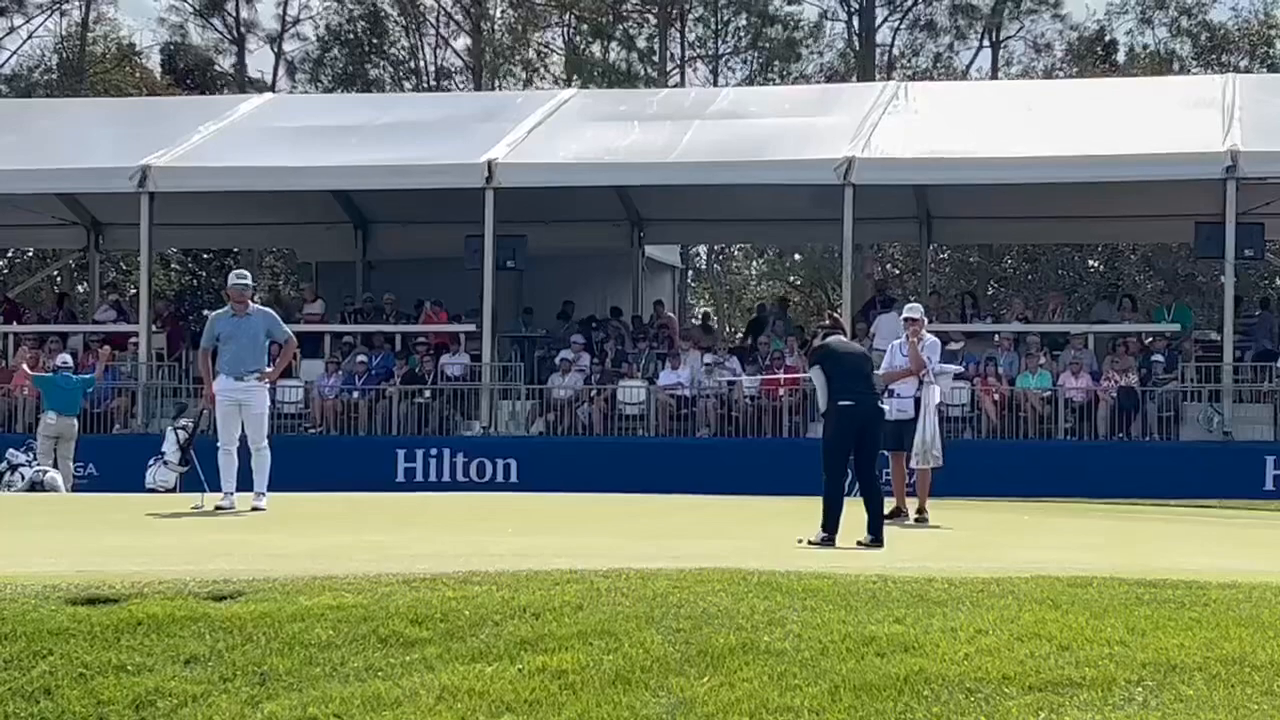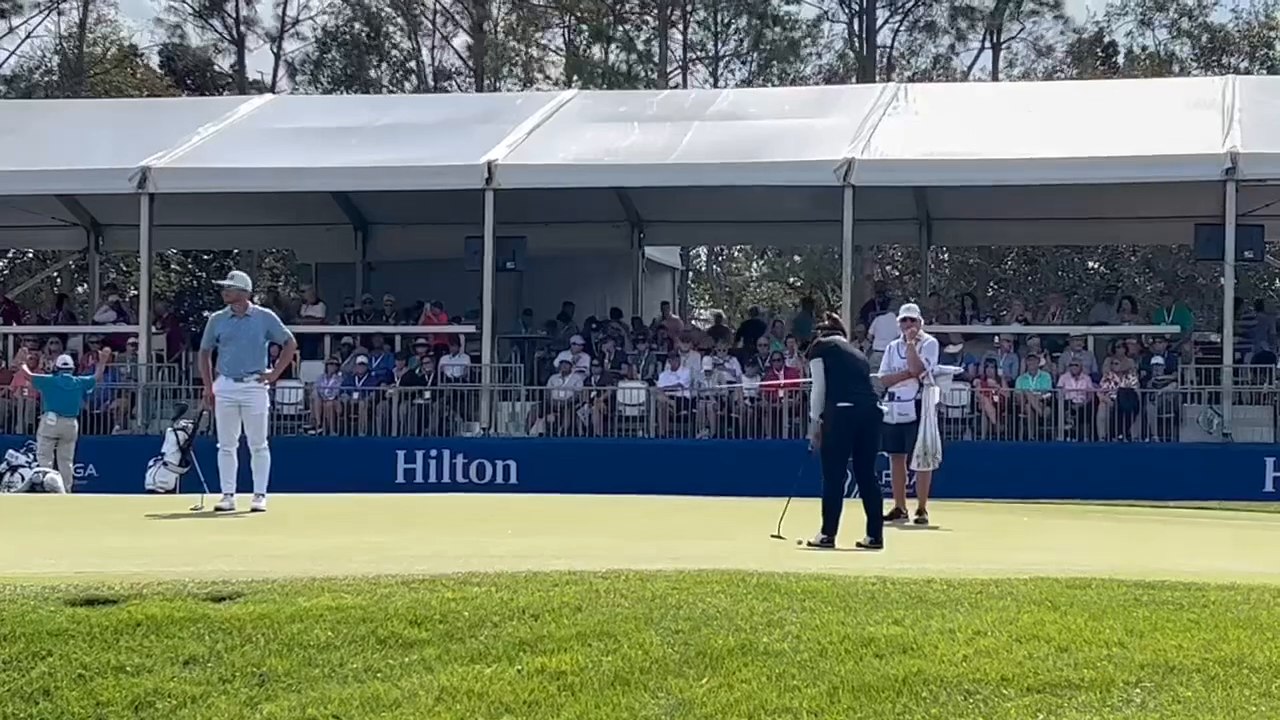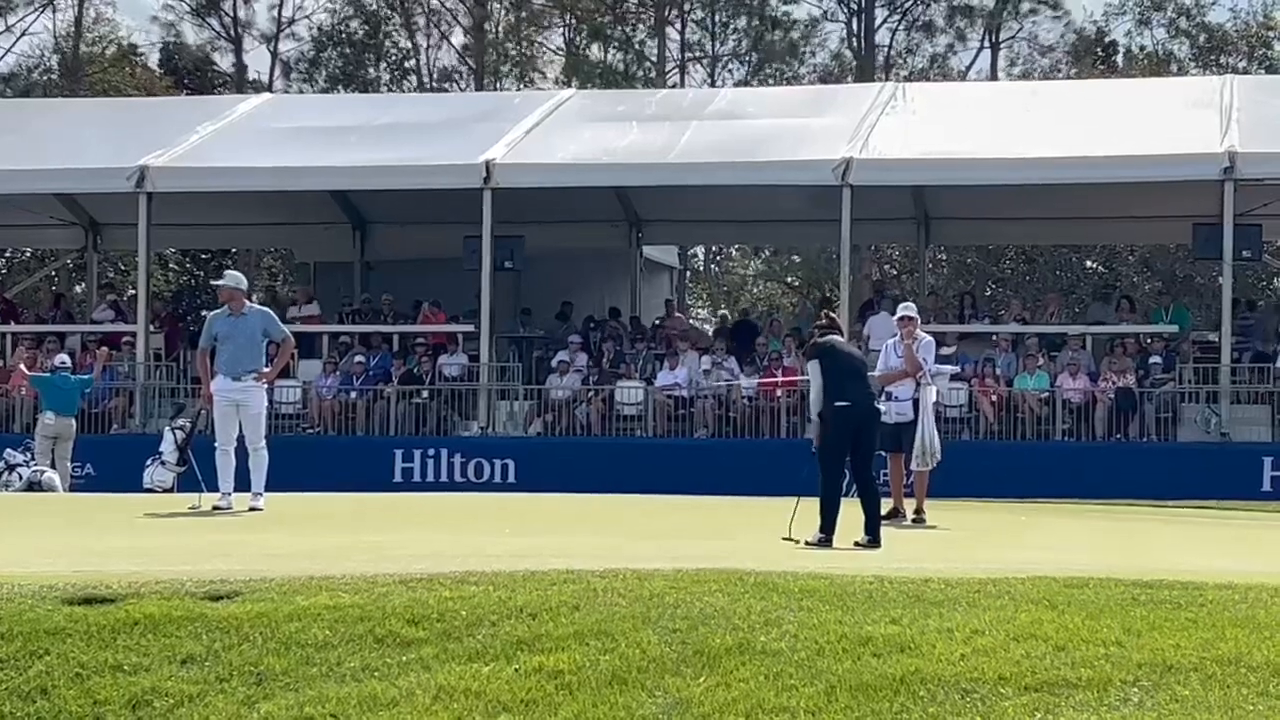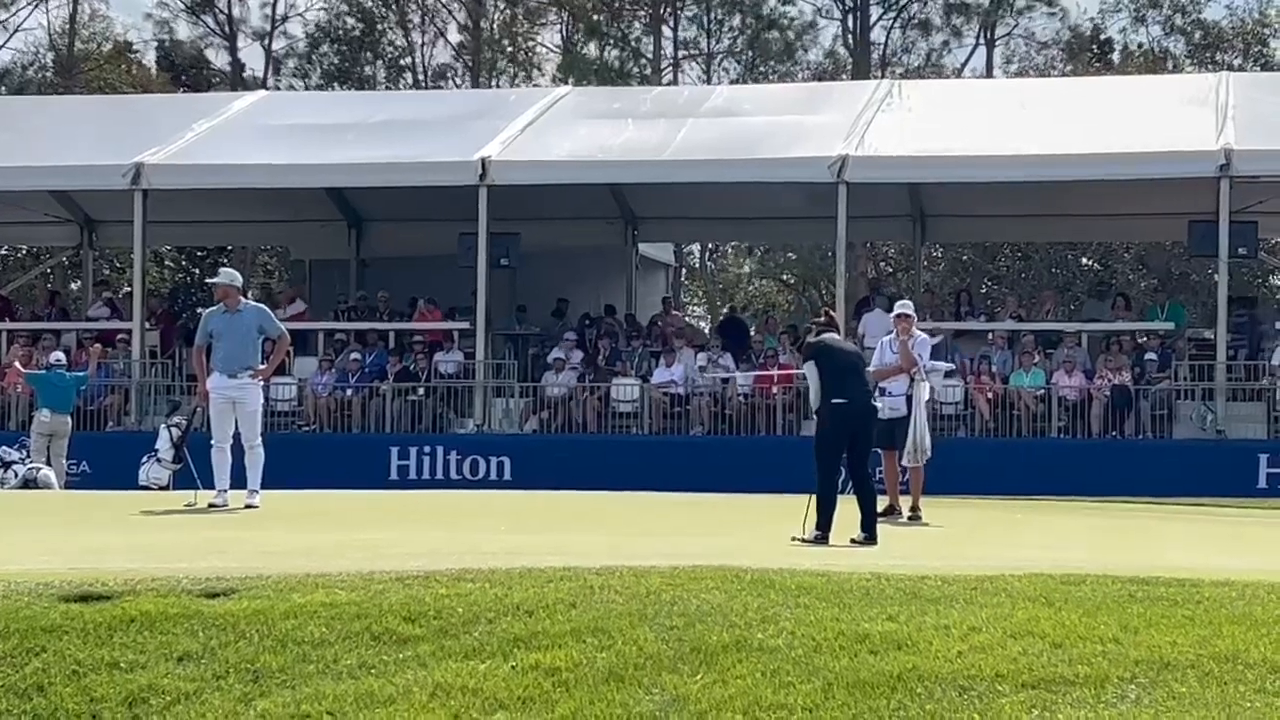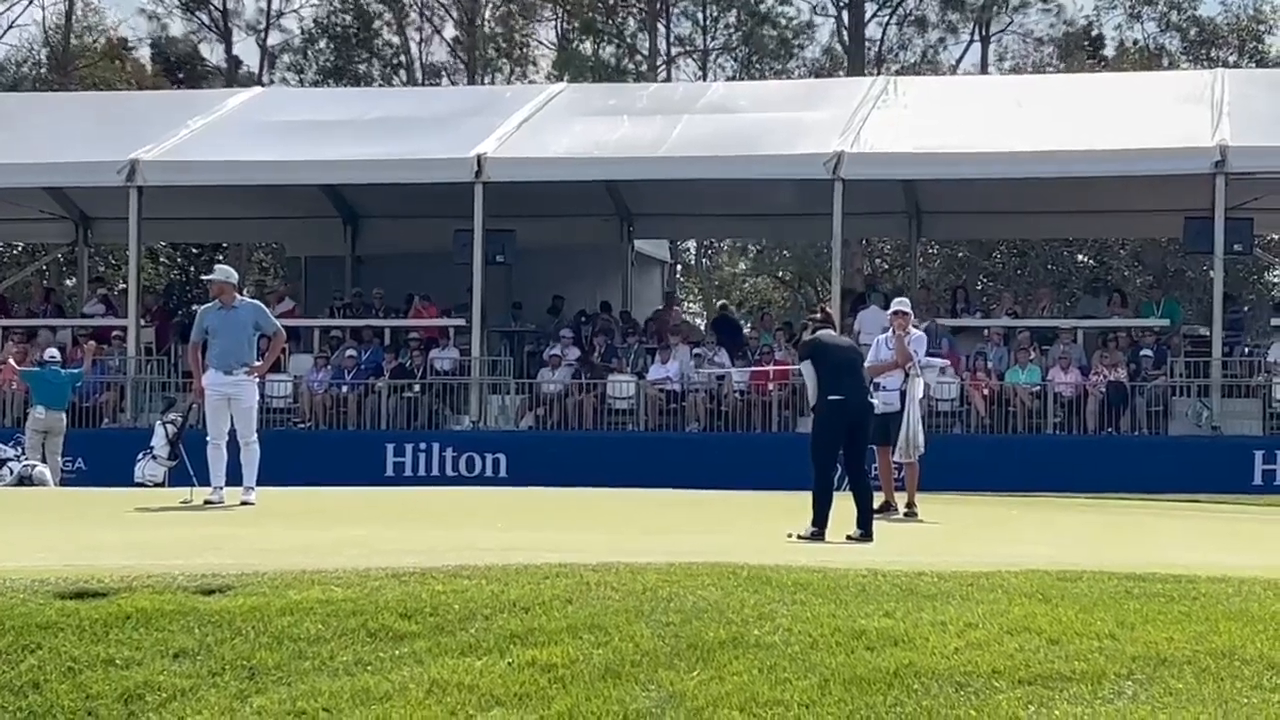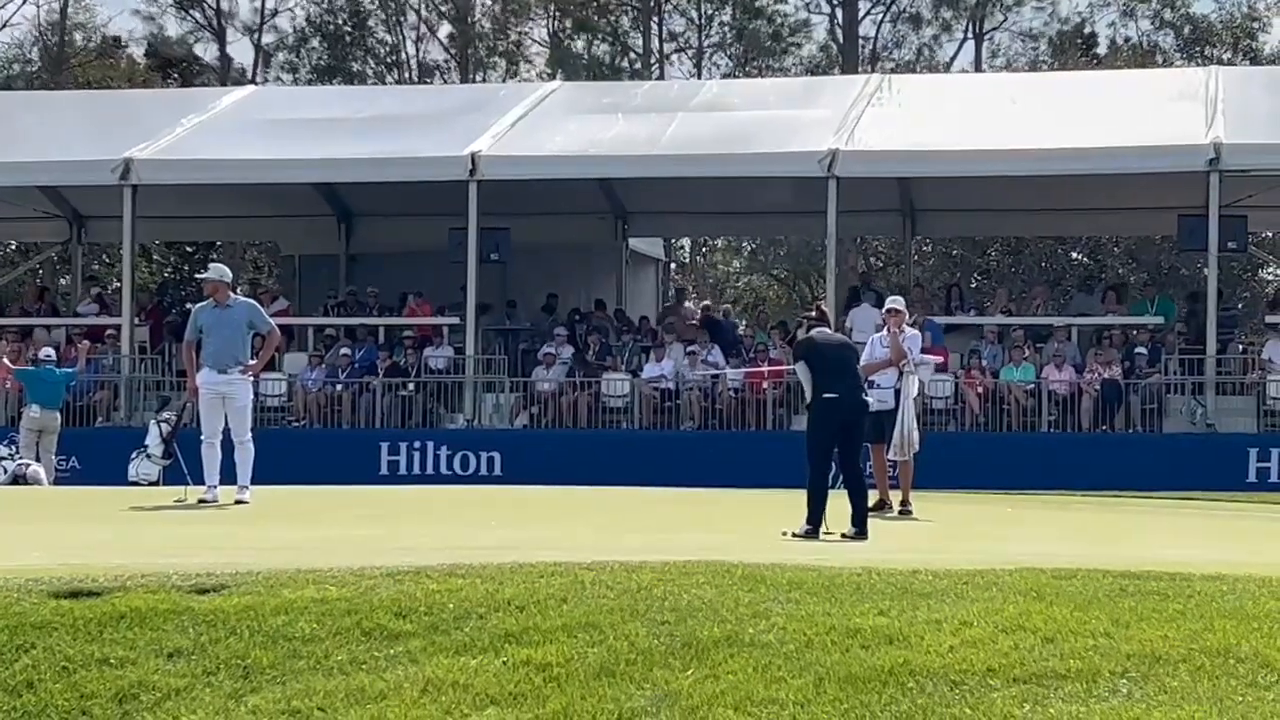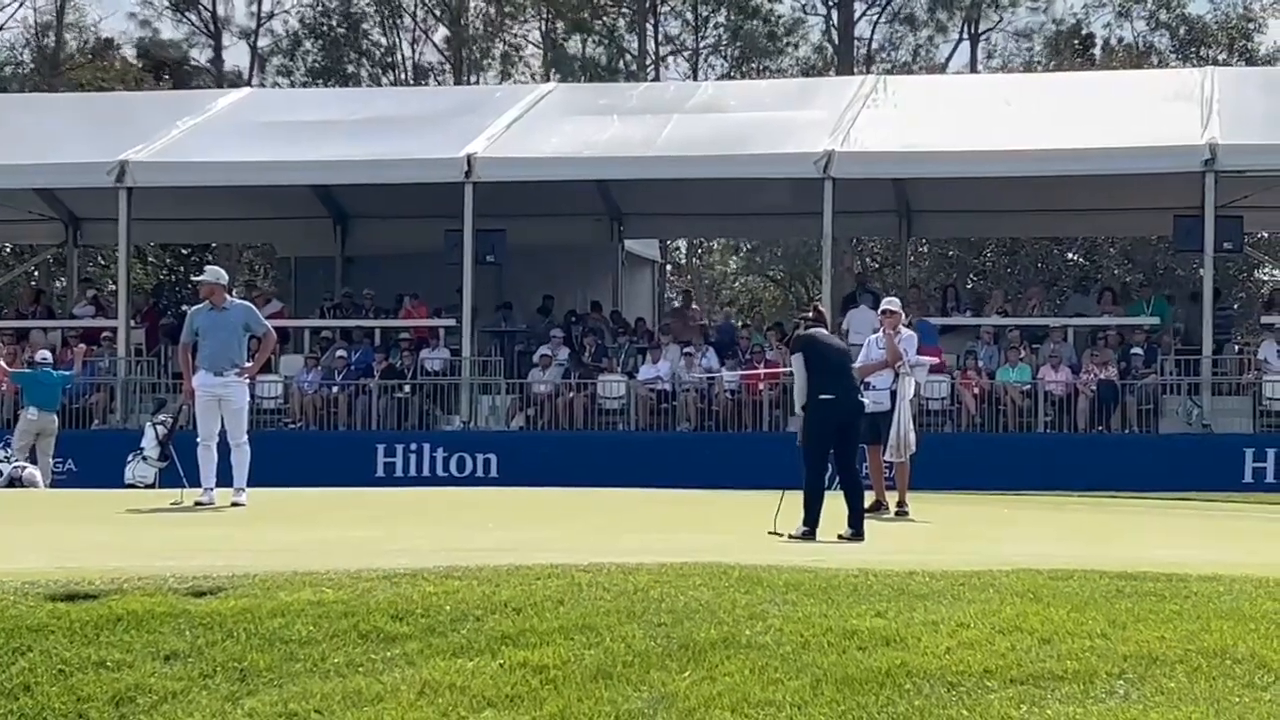
dt=0.4s
person 1, frame 1
left shoulder: (265, 316)
right shoulder: (217, 319)
left elbow: (290, 342)
right elbow: (205, 351)
left wrist: (275, 372)
right wrist: (208, 385)
left hip: (255, 385)
right hip: (225, 385)
left knee: (258, 443)
right knee: (226, 444)
left ankle: (260, 494)
right ankle: (228, 494)
person 1, frame 2
left shoulder: (265, 317)
right shoulder: (217, 320)
left elbow: (290, 343)
right elbow: (205, 353)
left wrist: (275, 373)
right wrist: (208, 387)
left hip: (254, 386)
right hip: (224, 386)
left knee: (258, 444)
right knee: (226, 445)
left ankle: (260, 495)
right ankle: (228, 495)
person 1, frame 3
left shoulder: (262, 315)
right shoulder: (214, 318)
left elbow: (288, 342)
right elbow: (203, 352)
left wrist: (273, 372)
right wrist: (206, 385)
left hip: (252, 385)
right hip: (222, 386)
left knee: (256, 443)
right knee: (224, 444)
left ankle: (257, 494)
right ankle: (225, 494)
person 1, frame 4
left shoulder: (258, 312)
right shoulder: (210, 316)
left elbow: (284, 338)
right elbow: (199, 349)
left wrist: (269, 369)
right wrist: (202, 382)
left hip: (248, 382)
right hip: (218, 383)
left knee: (252, 440)
right knee: (220, 441)
left ankle: (253, 491)
right ankle: (221, 491)
person 1, frame 5
left shoulder: (253, 308)
right shoulder: (205, 312)
left elbow: (279, 335)
right elbow: (195, 346)
left wrist: (265, 365)
right wrist: (197, 379)
left hip: (244, 379)
right hip: (214, 379)
left knee: (248, 438)
right knee: (215, 438)
left ankle: (249, 488)
right ankle: (217, 488)
person 1, frame 6
left shoulder: (247, 307)
right shoulder: (200, 311)
left elbow: (274, 334)
right elbow: (189, 344)
left wrist: (259, 364)
right wrist: (191, 378)
left hip: (238, 378)
right hip: (208, 378)
left knee: (242, 436)
right knee: (209, 437)
left ankle: (243, 487)
right ankle: (211, 487)
person 1, frame 7
left shoulder: (243, 309)
right shoulder: (196, 313)
left elbow: (269, 336)
right elbow: (185, 347)
left wrist: (255, 366)
right wrist: (187, 380)
left hip: (234, 380)
right hip: (204, 380)
left knee: (238, 439)
right knee: (206, 439)
left ankle: (239, 489)
right ankle: (207, 489)
person 2, frame 1
left shoulder: (819, 350)
right shoulder: (862, 351)
left elbow: (823, 393)
left wrist: (827, 417)
left hip: (843, 411)
right hip: (872, 410)
left knee: (834, 473)
right knee: (868, 472)
left ankle: (828, 533)
right ankle: (875, 534)
person 2, frame 2
left shoulder: (820, 347)
right shoulder: (858, 353)
left elbow: (819, 388)
left wrist: (815, 422)
left hip: (842, 413)
right hip: (871, 411)
left knee: (833, 475)
right knee: (866, 474)
left ankle: (827, 534)
right ankle: (874, 535)
person 2, frame 3
left shoulder: (816, 347)
right shoulder: (855, 351)
left elbow: (817, 388)
left wrist: (816, 422)
left hip: (840, 412)
right hip: (868, 411)
left knee: (831, 474)
right knee: (864, 473)
left ankle: (825, 534)
right ankle: (872, 534)
person 2, frame 4
left shoulder: (812, 346)
right shoulder: (853, 348)
left elbow: (816, 389)
left wrist: (819, 416)
left hip: (837, 410)
right hip: (865, 408)
left knee: (827, 471)
right knee: (860, 470)
left ankle: (822, 531)
right ankle: (869, 532)
person 2, frame 5
left shoulder: (809, 344)
right shoulder: (850, 344)
left elbow: (813, 387)
right elbow: (855, 378)
left wrist: (816, 411)
left hip: (833, 406)
right hip: (861, 405)
left knee: (824, 467)
right knee: (857, 467)
left ankle: (818, 527)
right ankle: (864, 528)
person 2, frame 6
left shoulder: (803, 344)
right shoulder: (846, 342)
left elbow: (809, 387)
right elbow: (852, 376)
left wrist: (814, 411)
left hip: (828, 405)
right hip: (856, 403)
left knee: (819, 466)
right knee: (852, 465)
left ankle: (812, 525)
right ankle: (859, 526)
person 2, frame 7
left shoulder: (801, 340)
right shoulder: (840, 344)
left elbow: (801, 383)
left wrist: (801, 415)
left hip: (823, 405)
right hip: (851, 404)
left knee: (815, 467)
right knee: (848, 466)
left ankle: (809, 527)
right ankle: (856, 527)
person 3, frame 1
left shoulder: (932, 343)
right shoulder: (895, 345)
left elbow: (920, 367)
right elbow: (884, 376)
left wrist: (914, 341)
right wrist: (908, 371)
left hip: (917, 407)
right hip: (893, 407)
right knee: (896, 456)
left ankle: (922, 508)
right ankle: (900, 506)
person 3, frame 2
left shoulder: (929, 343)
right shoulder: (892, 347)
left elbow: (919, 370)
right elbow: (884, 379)
left wrist: (911, 343)
right wrist: (908, 374)
left hip: (917, 409)
right hip: (894, 410)
right knee: (896, 458)
left ankle: (922, 509)
right ankle: (900, 508)
person 3, frame 3
left shoulder: (926, 342)
right shoulder: (889, 345)
left elbow: (916, 369)
right elbow: (881, 378)
left wrist: (908, 342)
right wrist: (905, 372)
left hip: (914, 408)
right hip: (891, 409)
right knee: (894, 458)
left ankle: (919, 509)
right ankle: (897, 507)
person 3, frame 4
left shoulder: (922, 340)
right shoulder: (884, 342)
left elbow: (911, 365)
right elbow: (874, 374)
left wrist: (904, 338)
right wrist: (899, 368)
left hip: (909, 405)
right hip: (885, 405)
right knee: (888, 455)
left ankle: (915, 506)
right ankle: (893, 504)
person 3, frame 5
left shoulder: (918, 337)
right shoulder: (880, 340)
left elbow: (907, 361)
right elbow: (870, 369)
left wrist: (900, 334)
right wrist: (894, 364)
left hip: (903, 401)
right hip: (880, 401)
right knee: (882, 451)
left ankle: (911, 502)
right ankle: (889, 501)
person 3, frame 6
left shoulder: (912, 335)
right shoulder: (875, 339)
left elbow: (900, 358)
right elbow: (864, 369)
left wrist: (894, 332)
right wrist: (888, 362)
left hip: (897, 399)
right hip: (874, 399)
right knee: (876, 450)
left ankle: (905, 501)
right ankle: (884, 499)
person 3, frame 7
left shoulder: (908, 337)
right shoulder: (872, 340)
left elbow: (897, 360)
right elbow: (860, 370)
left wrist: (889, 334)
right wrist: (884, 363)
left hip: (893, 400)
right hip: (870, 400)
right knee: (872, 451)
left ankle: (902, 502)
right ankle: (880, 500)
